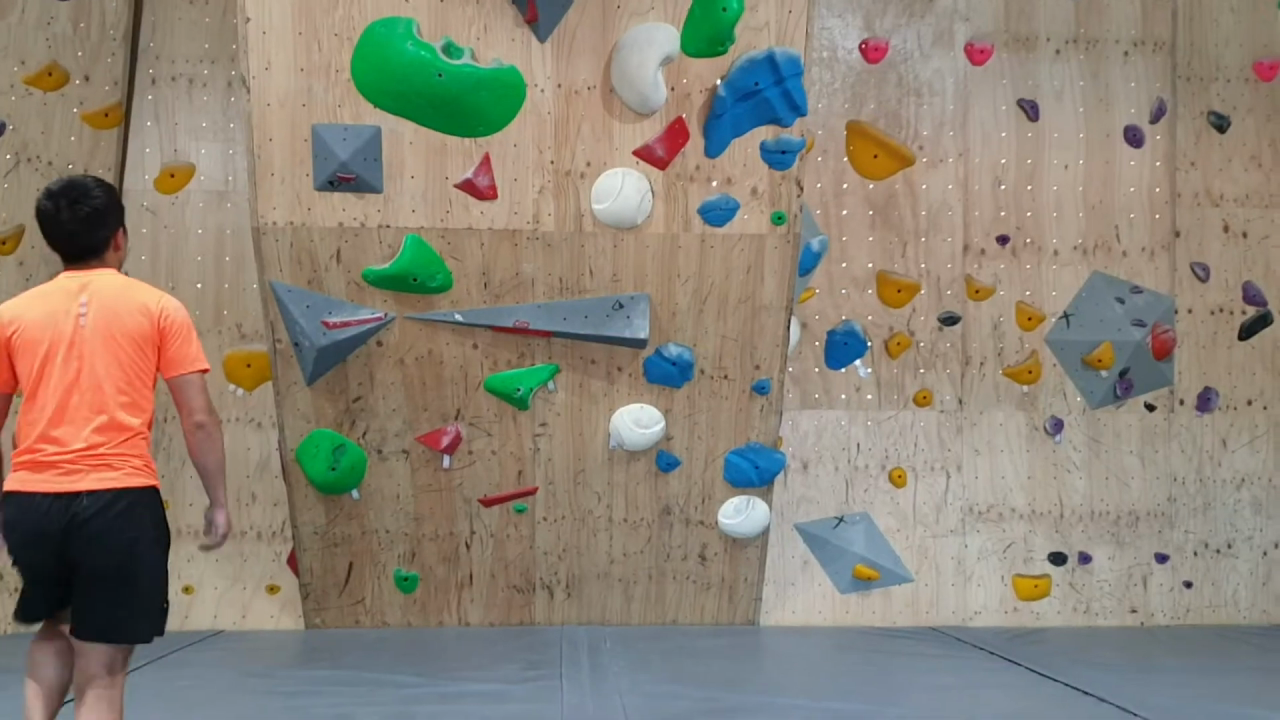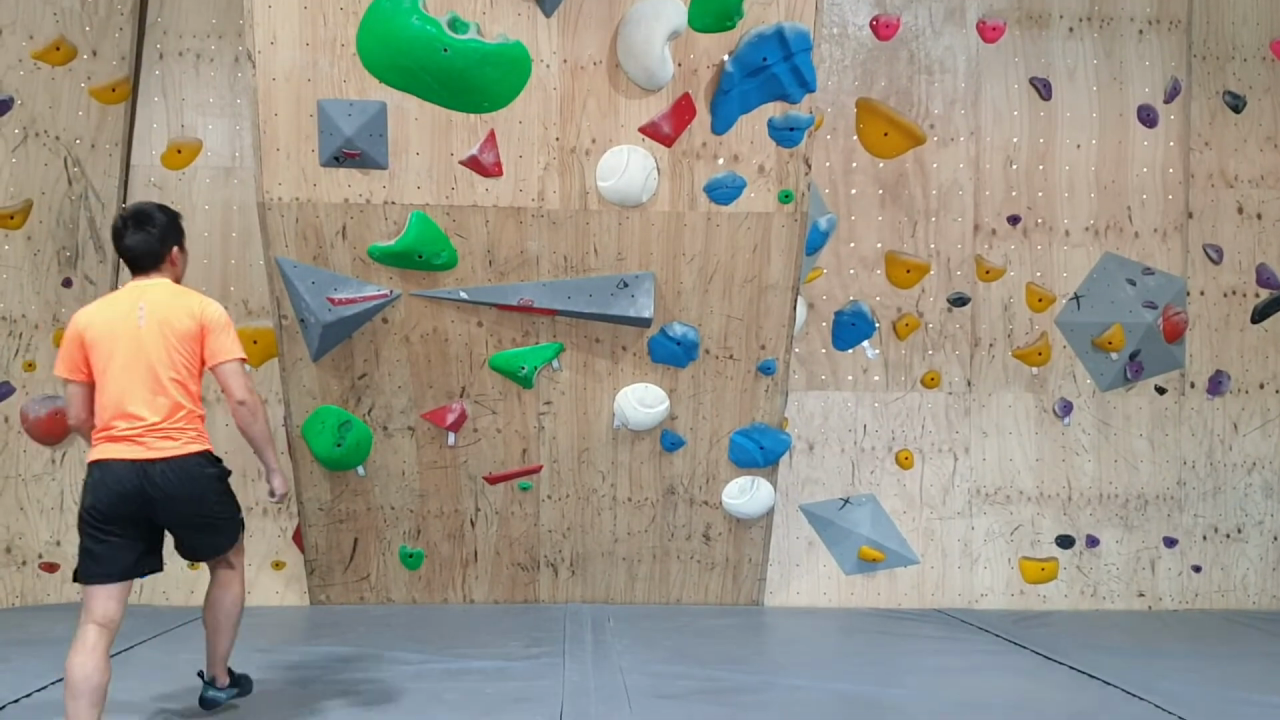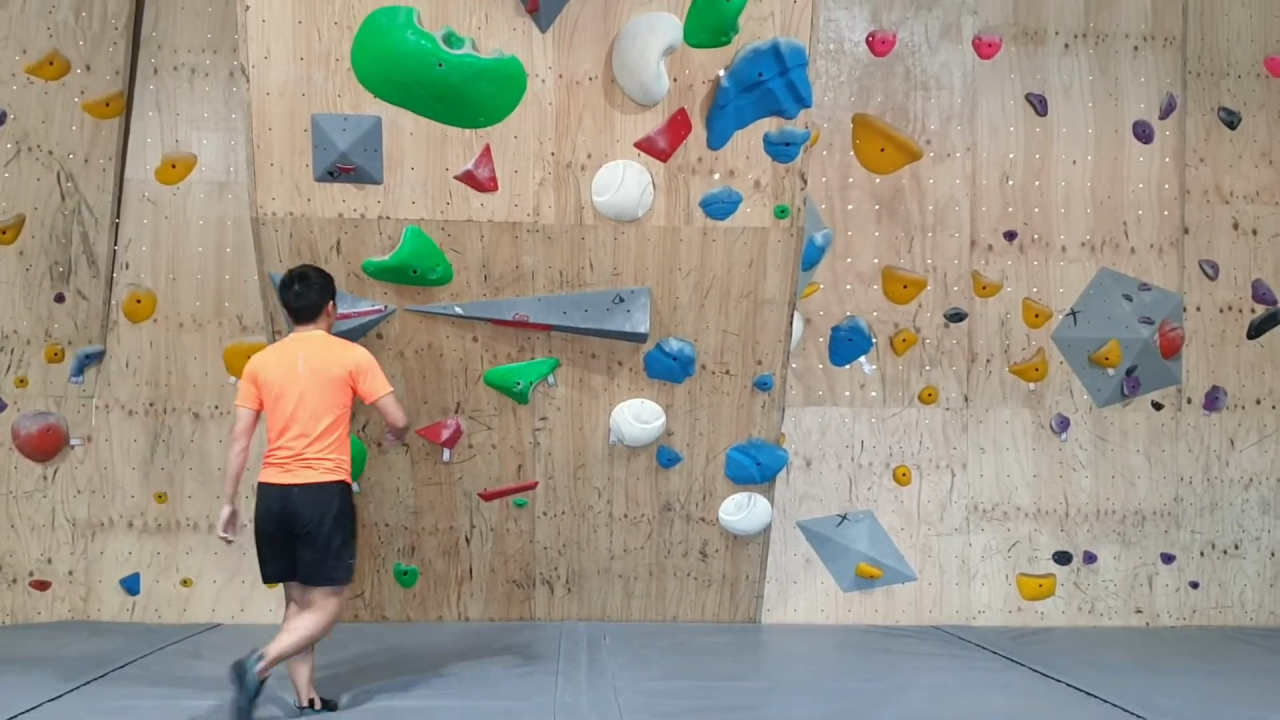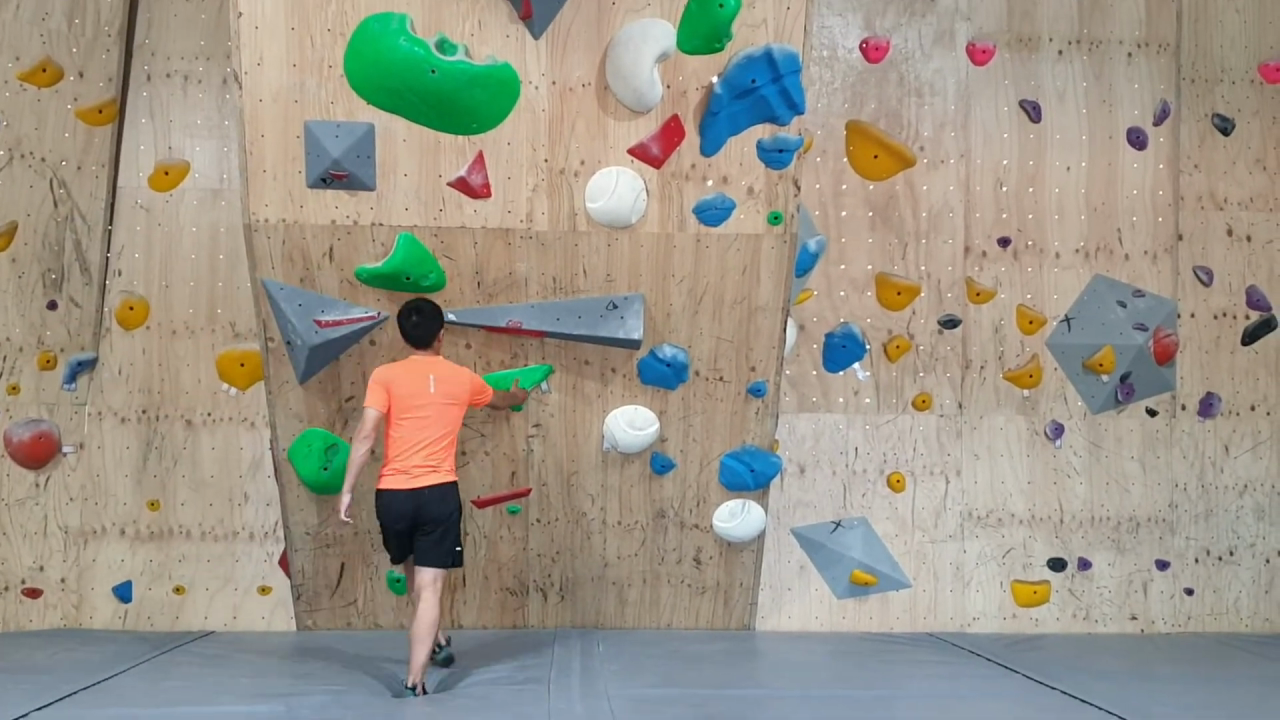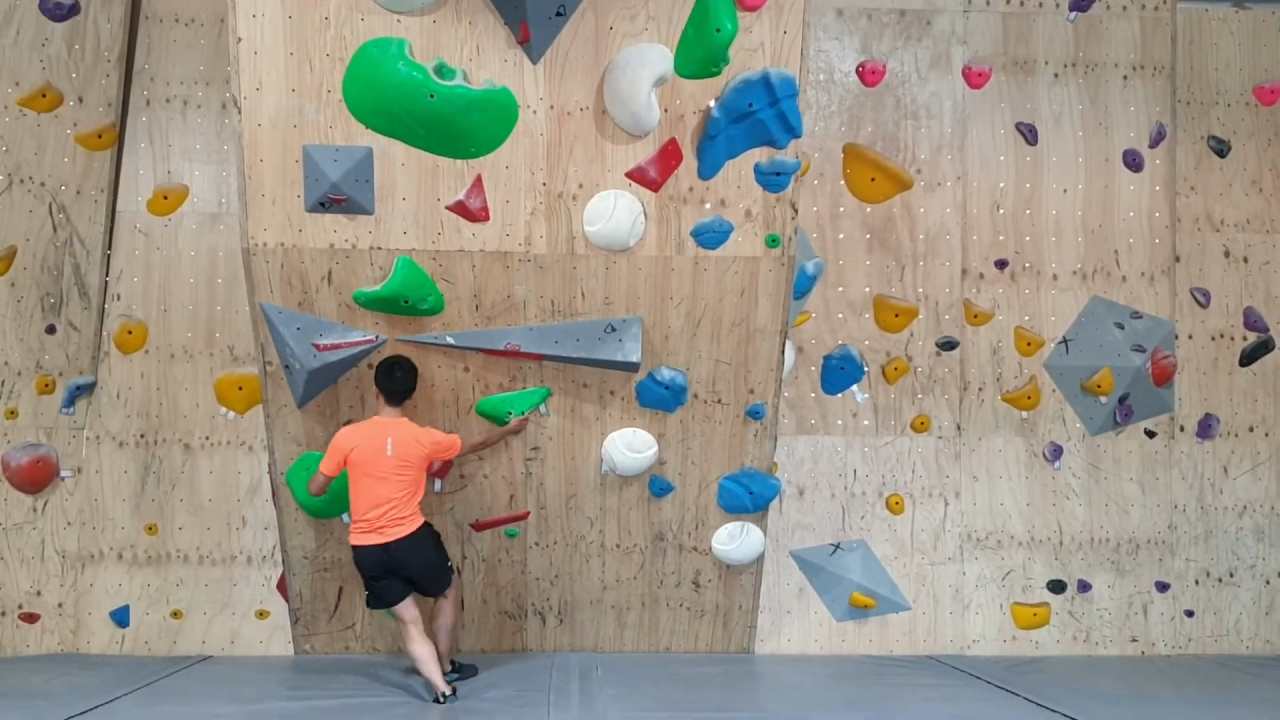
dt=1s
person 1, frame 1
right shoulder: (157, 307)
right elbow: (199, 419)
right wrist: (217, 503)
right hip: (122, 502)
left knee: (54, 628)
right knee: (101, 673)
person 1, frame 2
left shoulder: (86, 318)
right shoulder: (202, 310)
left elbow: (78, 418)
right elbow: (242, 398)
right wrist: (272, 467)
left hip: (109, 474)
right hip: (185, 467)
left knee: (97, 620)
right knee: (228, 563)
person 1, frame 3
left shoulder: (261, 361)
right shoulder: (352, 356)
left elbow: (238, 440)
right elbow: (398, 420)
left wrist: (229, 502)
right wrist: (395, 435)
left hip: (272, 493)
right hip: (324, 492)
left knee: (298, 600)
right knee: (324, 605)
right ankle: (257, 664)
person 1, frame 4
left shoulder: (385, 375)
right shoulder: (463, 378)
left elbow: (365, 434)
right elbow: (498, 400)
left wrist: (347, 489)
right wrist: (518, 396)
left hip: (393, 494)
right hip: (439, 493)
left knee: (415, 576)
right knee: (429, 591)
left ankle: (437, 643)
right ankle: (414, 682)
person 1, frame 5
left shoulder: (347, 437)
right shoulder: (426, 439)
left elbow: (317, 488)
right elbow: (475, 443)
right wrist: (509, 429)
left hip: (366, 550)
right hip: (411, 538)
left knee: (410, 622)
right knee: (448, 593)
left ankle: (443, 689)
right ankle: (447, 668)
